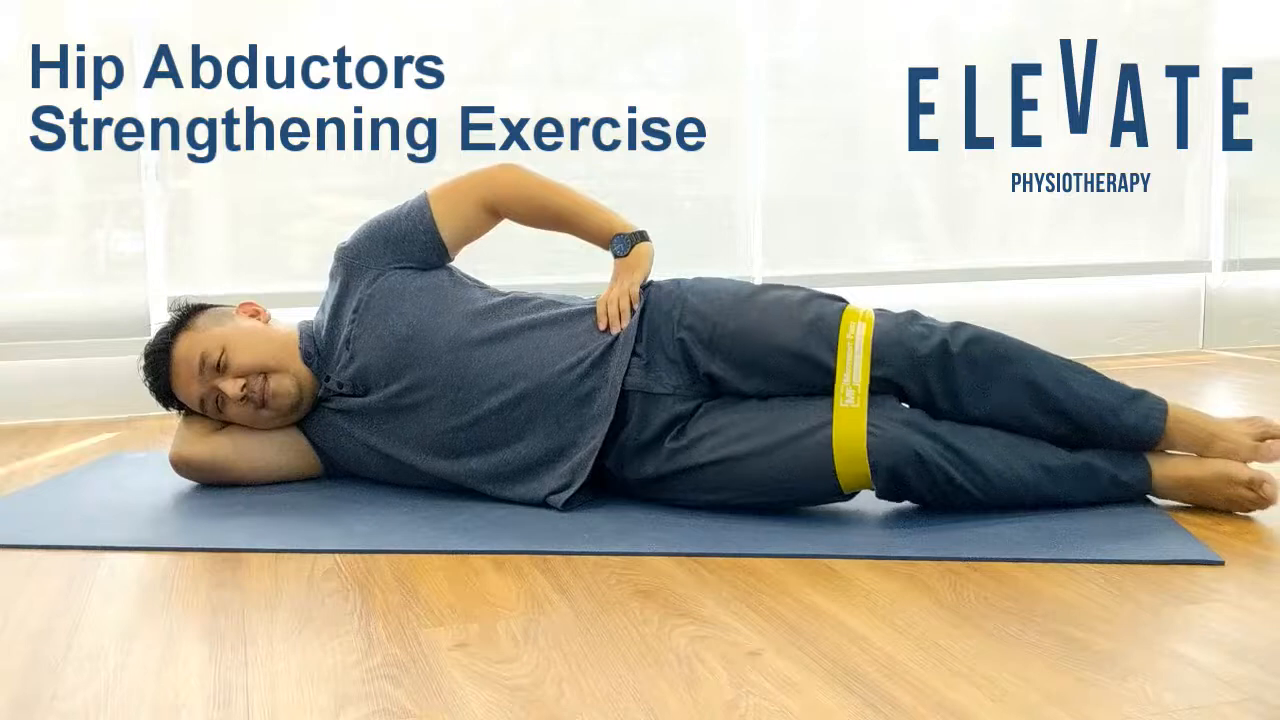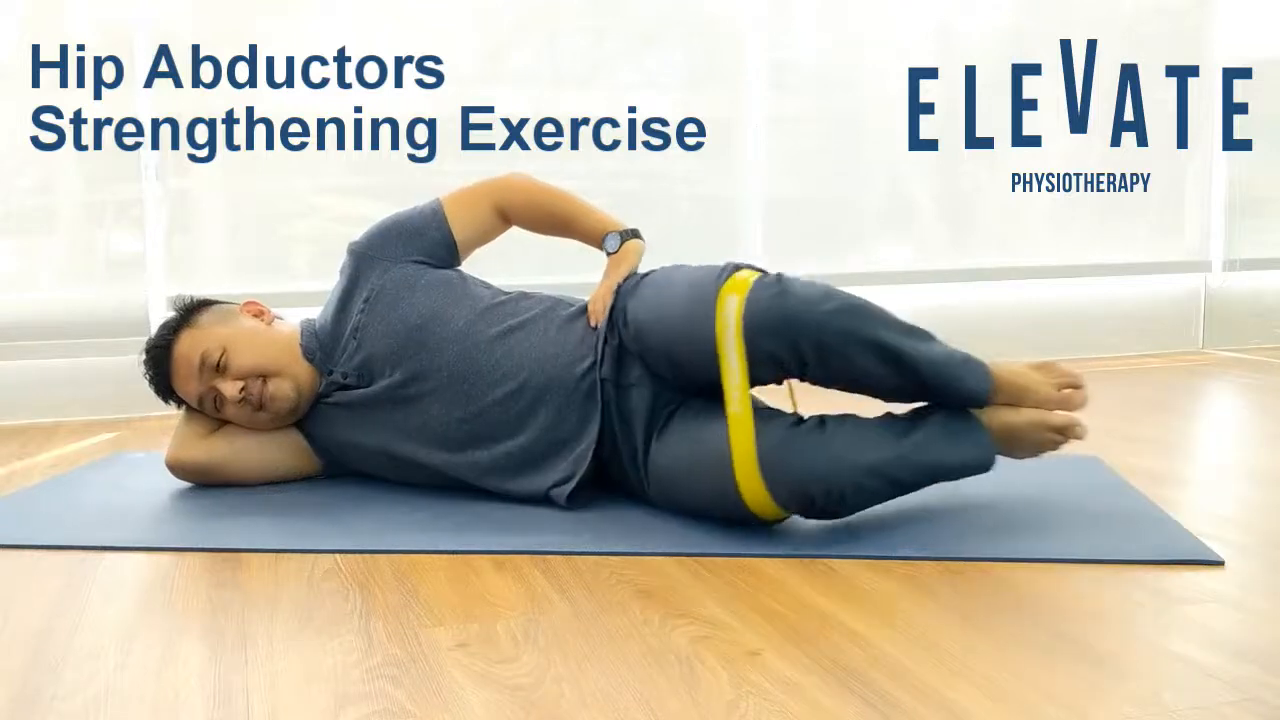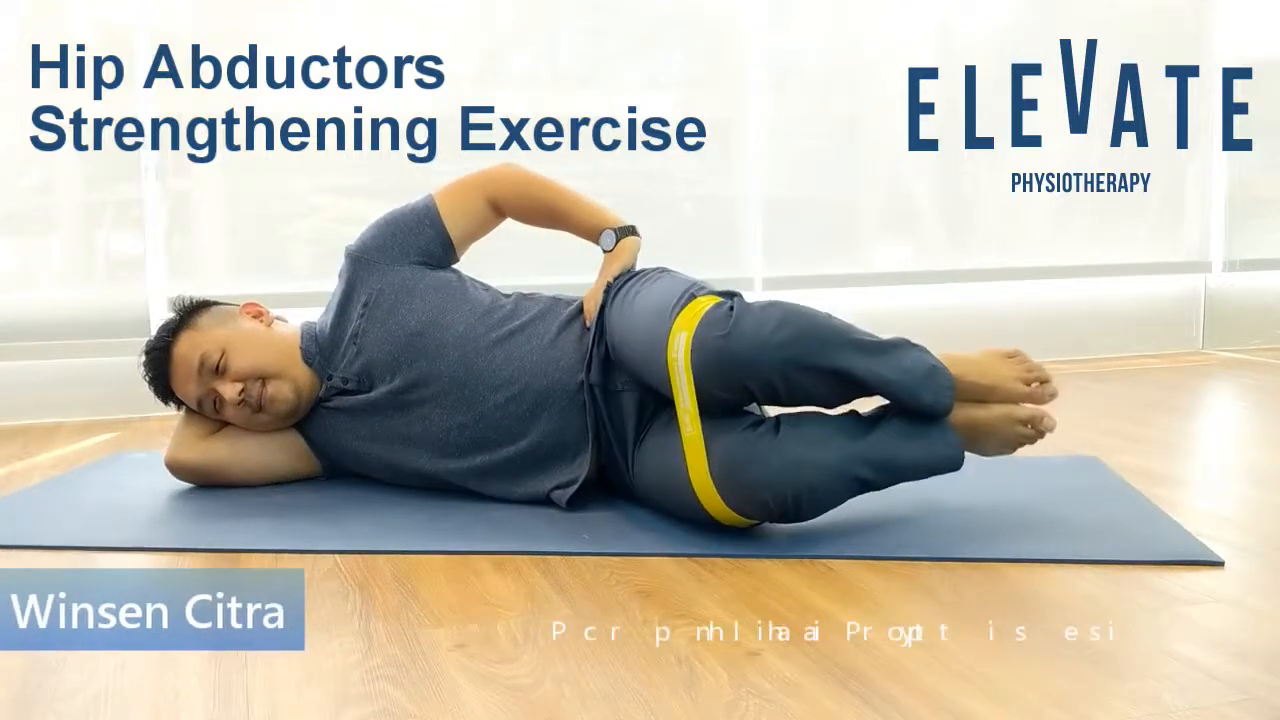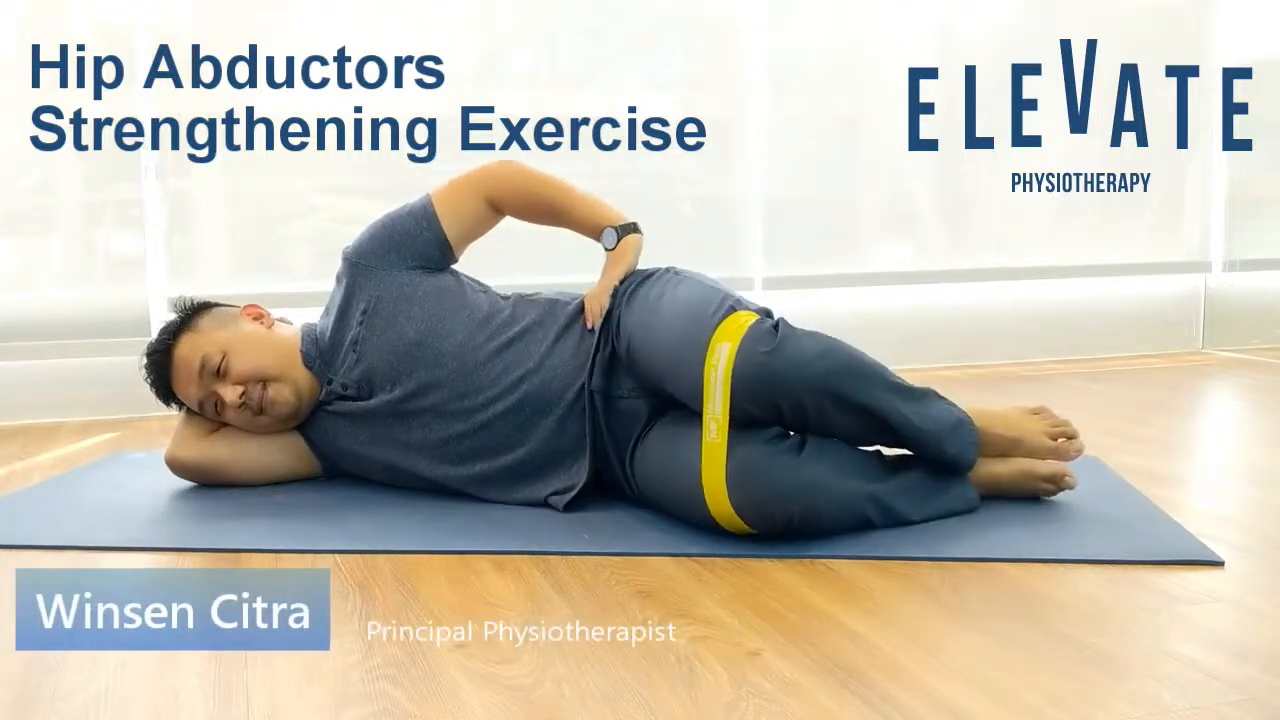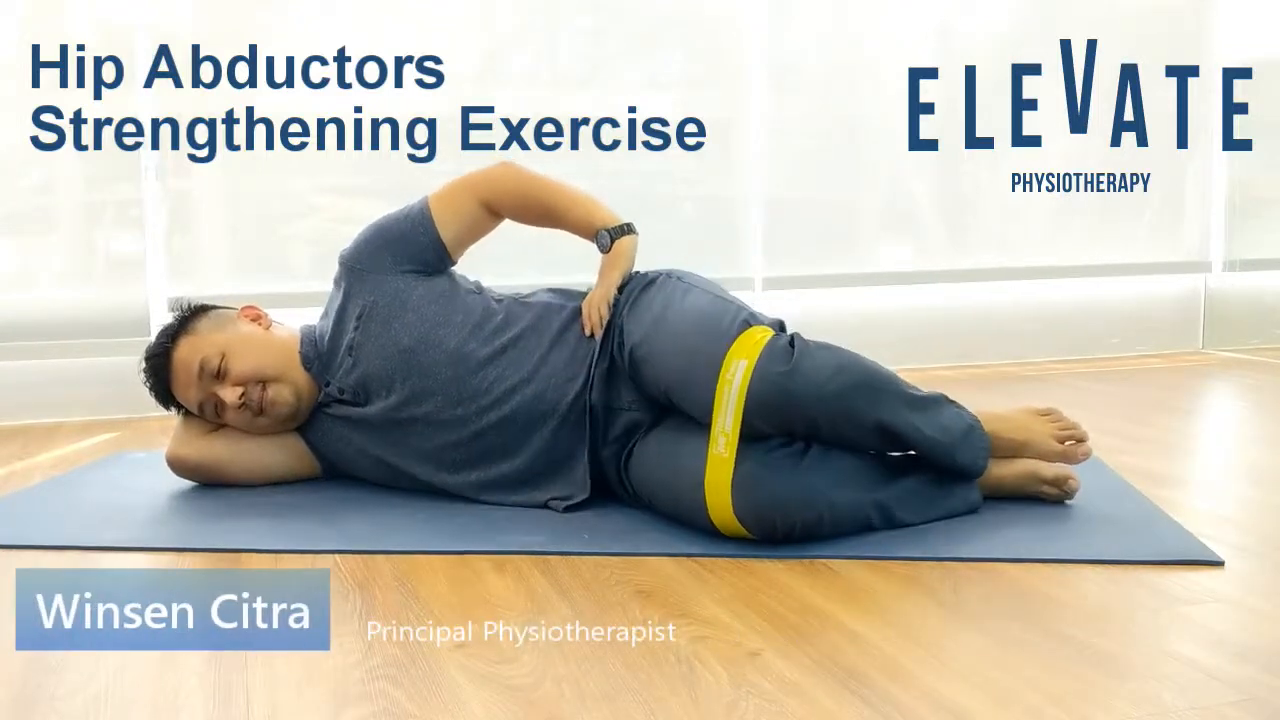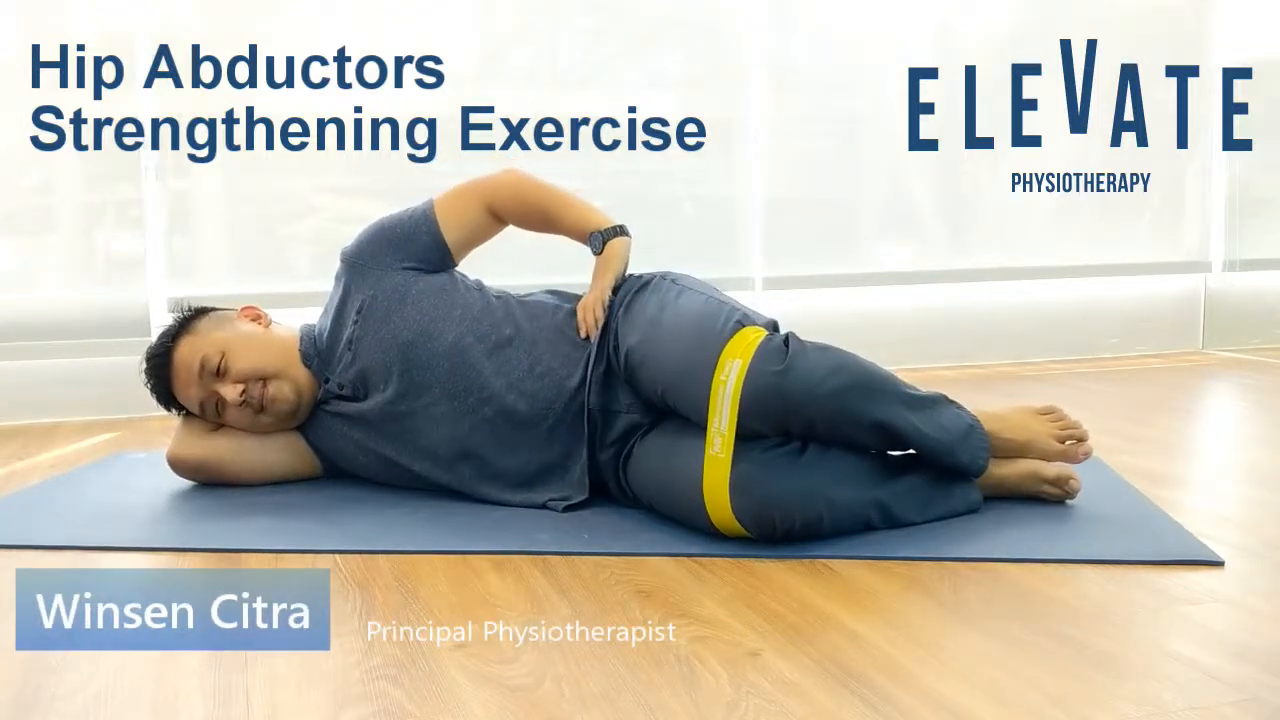
dt=0.5s
person 1, frame 1
left shoulder: (364, 270)
right shoulder: (331, 435)
left elbow: (498, 181)
left wrist: (628, 244)
left hip: (657, 339)
right hip: (652, 457)
left knee: (904, 355)
right knee: (894, 451)
left ankle: (1167, 423)
right ankle: (1155, 476)
person 1, frame 2
left shoulder: (374, 268)
right shoulder: (327, 435)
left elbow: (509, 192)
left wrist: (622, 242)
left hip: (636, 328)
right hip: (639, 448)
left knee: (761, 313)
right knee: (802, 466)
left ankle: (972, 379)
right ankle: (980, 432)
person 1, frame 3
left shoulder: (372, 269)
right shoulder: (327, 436)
left elbow: (500, 183)
left wrist: (617, 236)
left hip: (628, 329)
right hip: (628, 454)
left knee: (724, 351)
right knee: (763, 475)
left ankle: (937, 378)
right ankle: (952, 432)
person 1, frame 4
left shoulder: (371, 270)
right shoulder: (330, 438)
left elbow: (497, 180)
left wrist: (617, 233)
left hip: (633, 328)
right hip: (627, 448)
left knee: (767, 365)
right knee: (768, 491)
left ankle: (962, 429)
right ankle: (966, 479)
person 1, frame 5
left shoulder: (369, 271)
right shoulder: (327, 439)
left elbow: (496, 182)
left wrist: (614, 236)
left hip: (634, 331)
right hip: (626, 454)
left knee: (779, 383)
right knee: (766, 500)
left ankle: (973, 433)
right ankle: (979, 479)
person 1, frame 6
left shoulder: (370, 268)
right shoulder: (327, 437)
left elbow: (501, 188)
left wrist: (609, 239)
left hip: (634, 329)
right hip: (620, 454)
left knee: (772, 381)
right knee: (758, 500)
left ankle: (973, 431)
right ankle: (980, 480)
